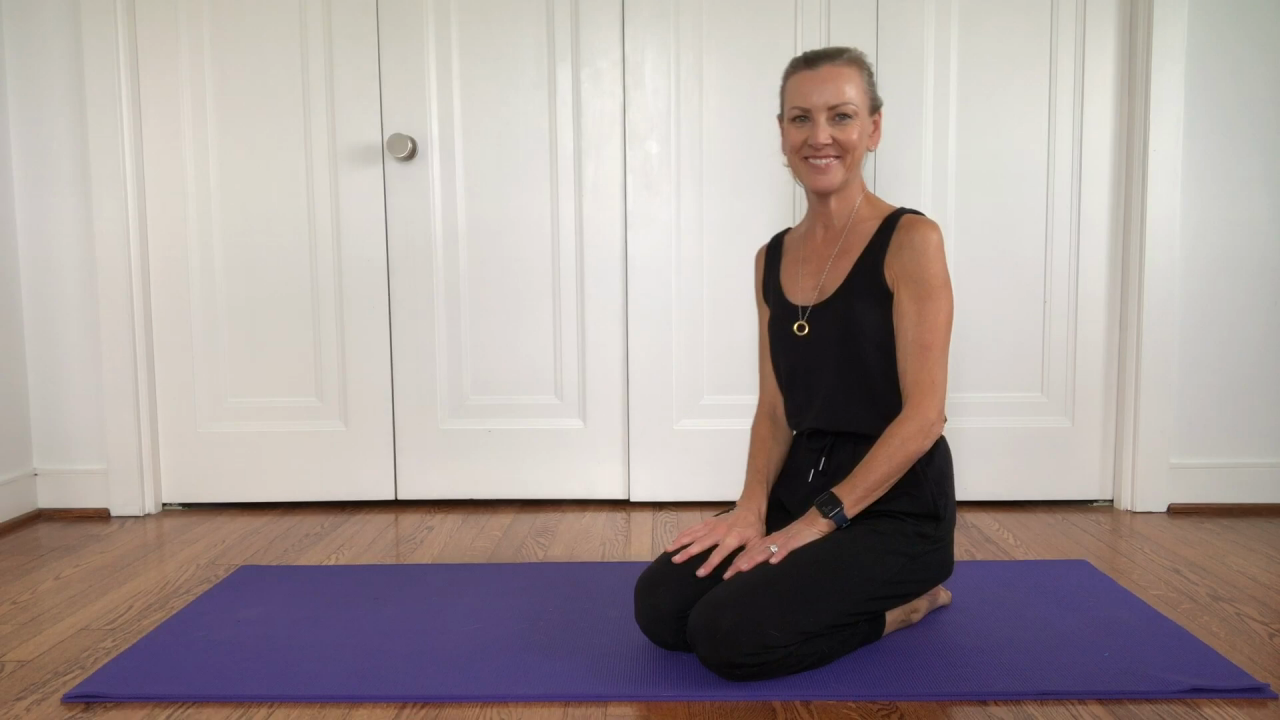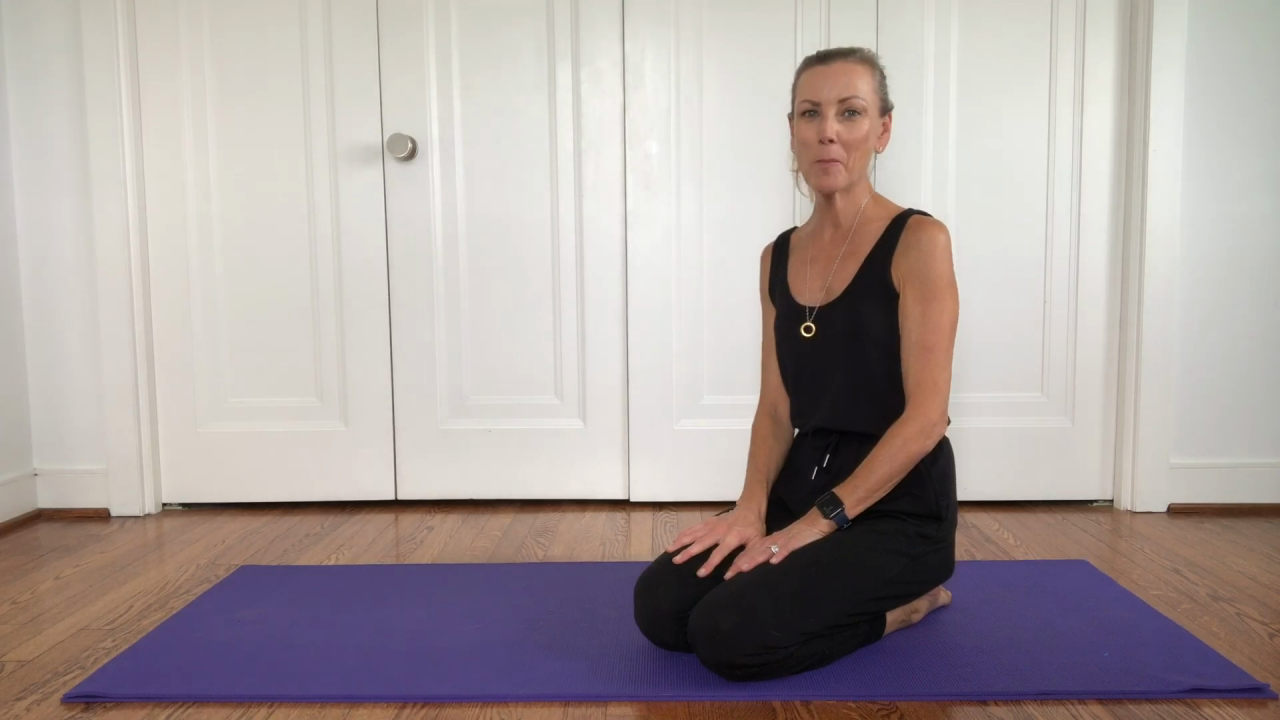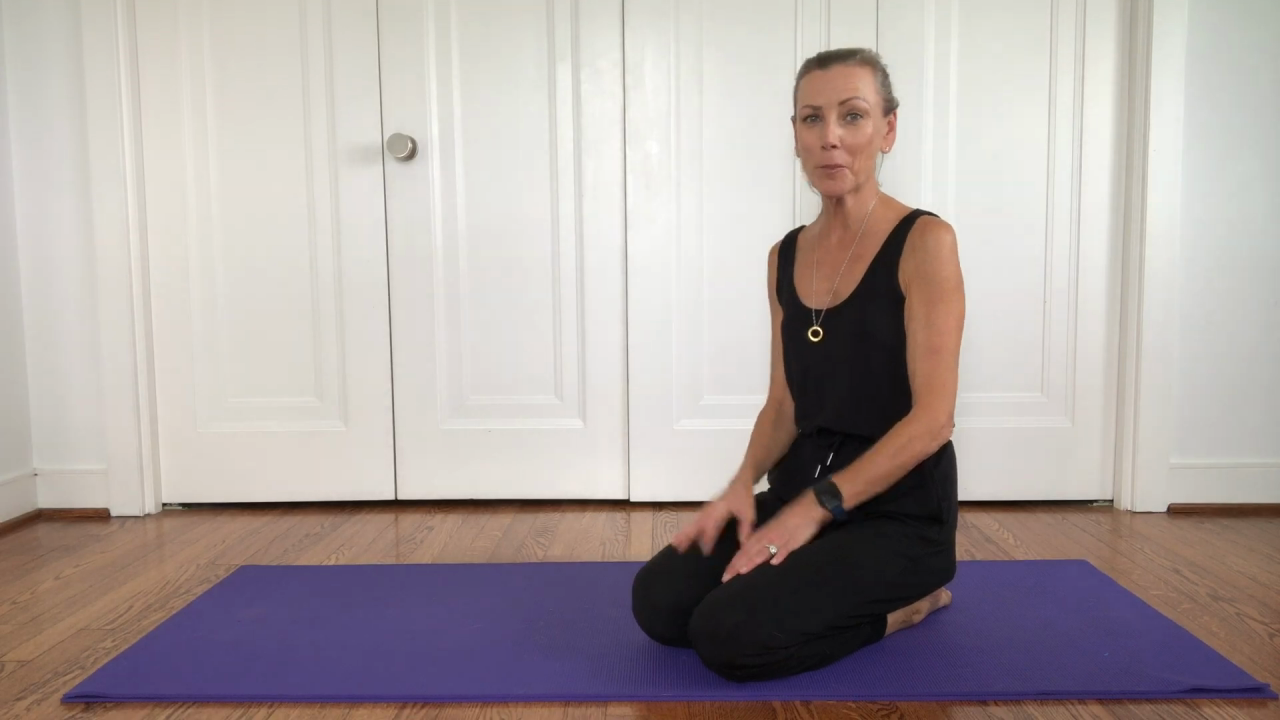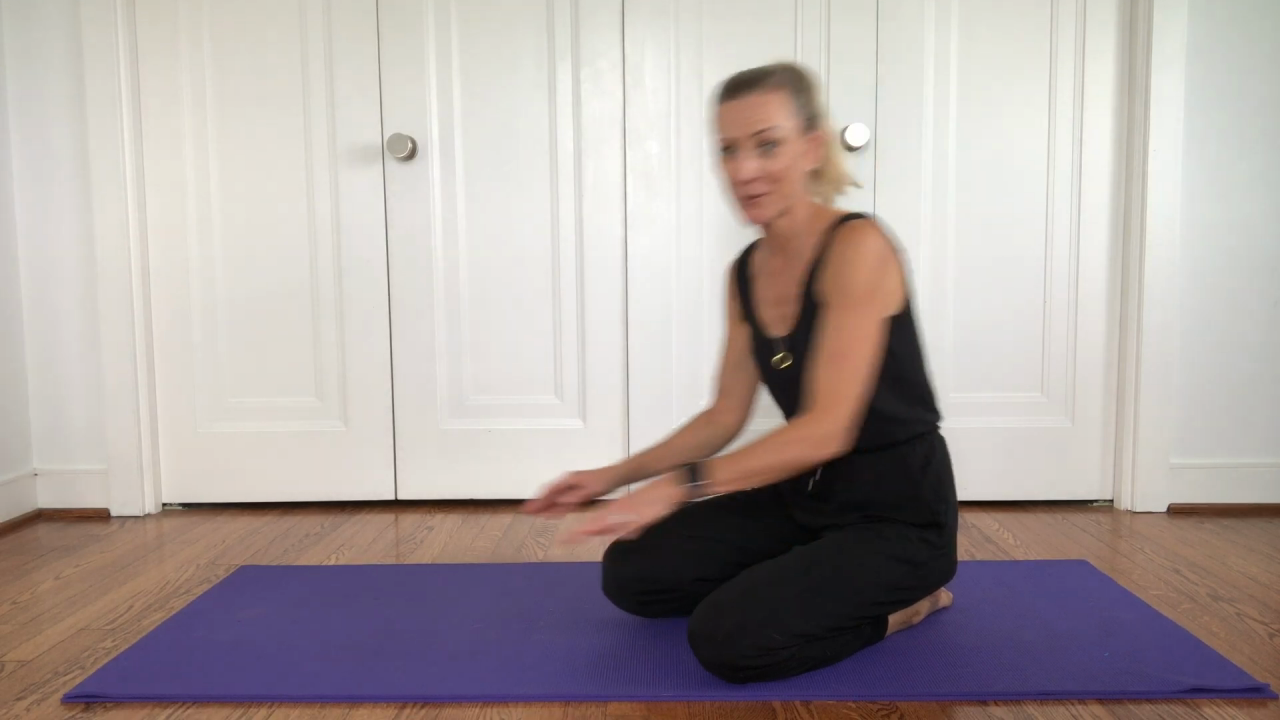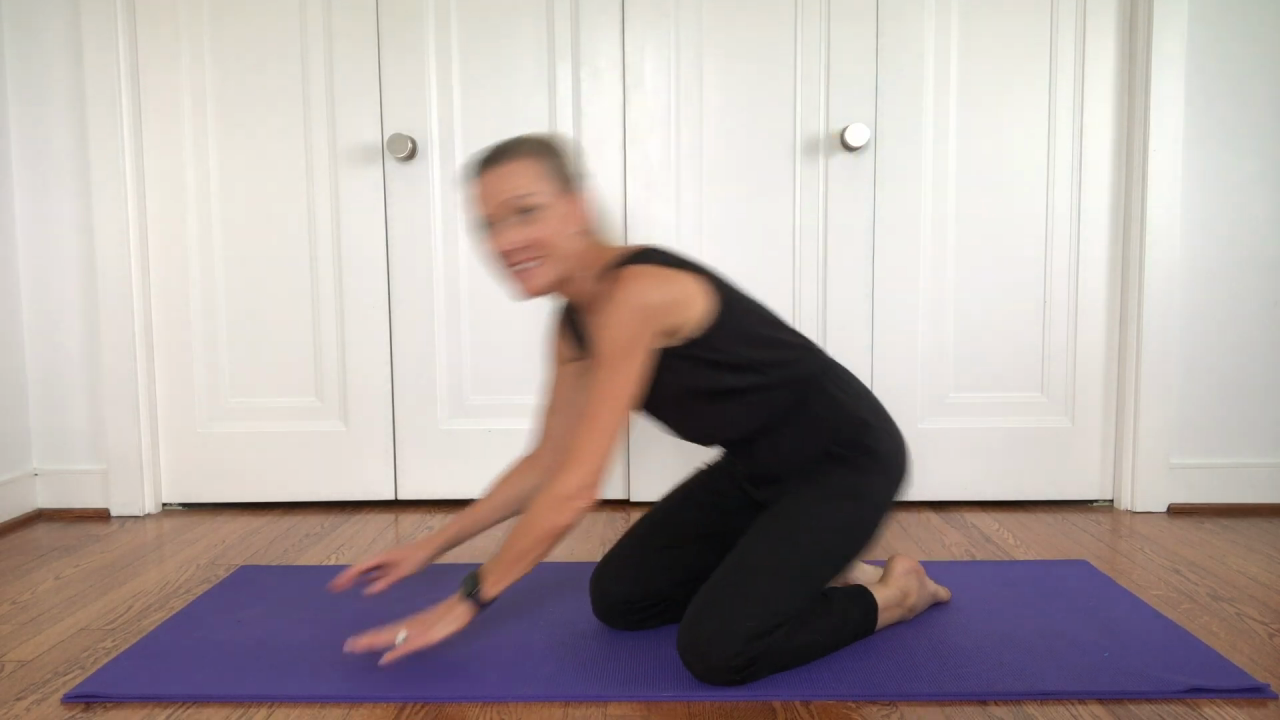
dt=0.3s
person 1, frame 1
left shoulder: (910, 240)
right shoulder: (772, 258)
left elbow: (922, 415)
right elbow: (775, 408)
left wrist: (820, 521)
right wrist: (753, 507)
left hip: (894, 505)
right hip: (802, 486)
left knee: (728, 635)
right knee: (661, 608)
left ankle: (901, 601)
right ankle: (844, 588)
person 1, frame 2
left shoulder: (917, 241)
right shoulder: (778, 257)
left elbow: (925, 417)
right elbow: (776, 408)
left wrist: (821, 522)
right wrist: (752, 507)
left hip: (895, 506)
right hip: (803, 485)
left knee: (728, 635)
right knee: (660, 608)
left ankle: (902, 600)
right ankle: (860, 591)
person 1, frame 3
left shoulder: (925, 243)
right shoulder: (786, 256)
left elbow: (930, 420)
right elbow: (785, 404)
left wrist: (815, 511)
right wrist: (741, 492)
left hip: (900, 510)
right hip: (809, 489)
left knee: (729, 635)
right knee: (659, 604)
left ankle: (902, 603)
right ankle: (836, 584)
person 1, frame 4
left shoulder: (858, 247)
right shoulder: (745, 273)
left elbow: (827, 429)
right elbow: (723, 418)
left wrist: (678, 488)
right wrist: (614, 477)
left hip: (896, 512)
right hip: (807, 496)
left knee: (726, 640)
right knee: (631, 575)
left ankle: (901, 600)
right ankle: (829, 586)
person 1, frame 5
left shoulder: (635, 296)
right shoulder: (574, 323)
left elbow: (572, 492)
right elbow: (547, 463)
left wrist: (471, 602)
right wrist: (429, 548)
left hip: (842, 455)
right hip: (763, 457)
left knee: (716, 649)
right knee: (620, 598)
left ankle: (888, 592)
right ankle: (809, 549)
